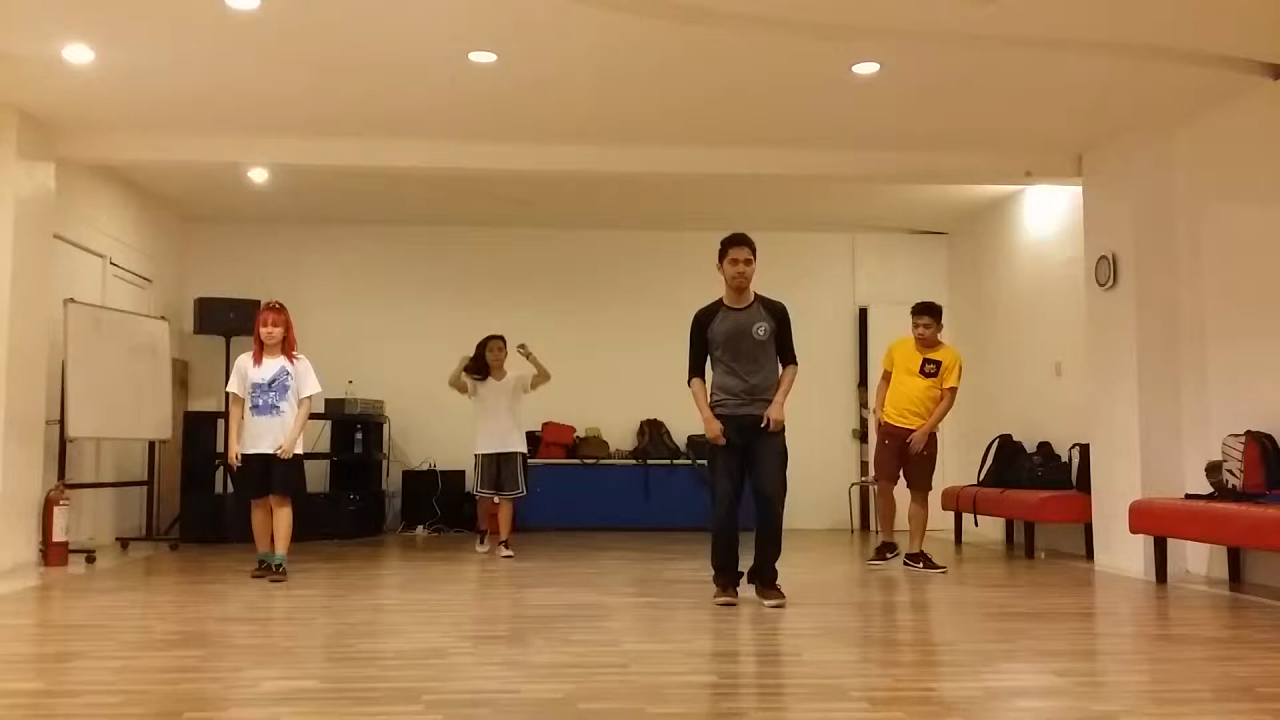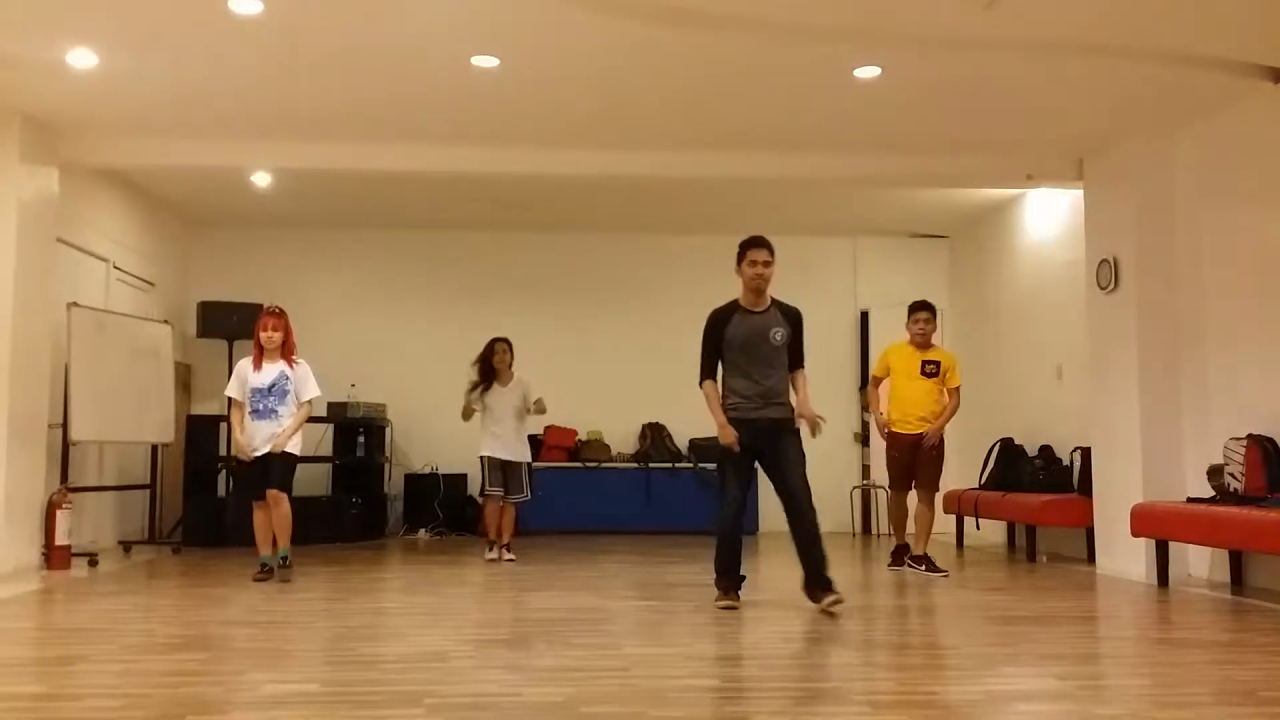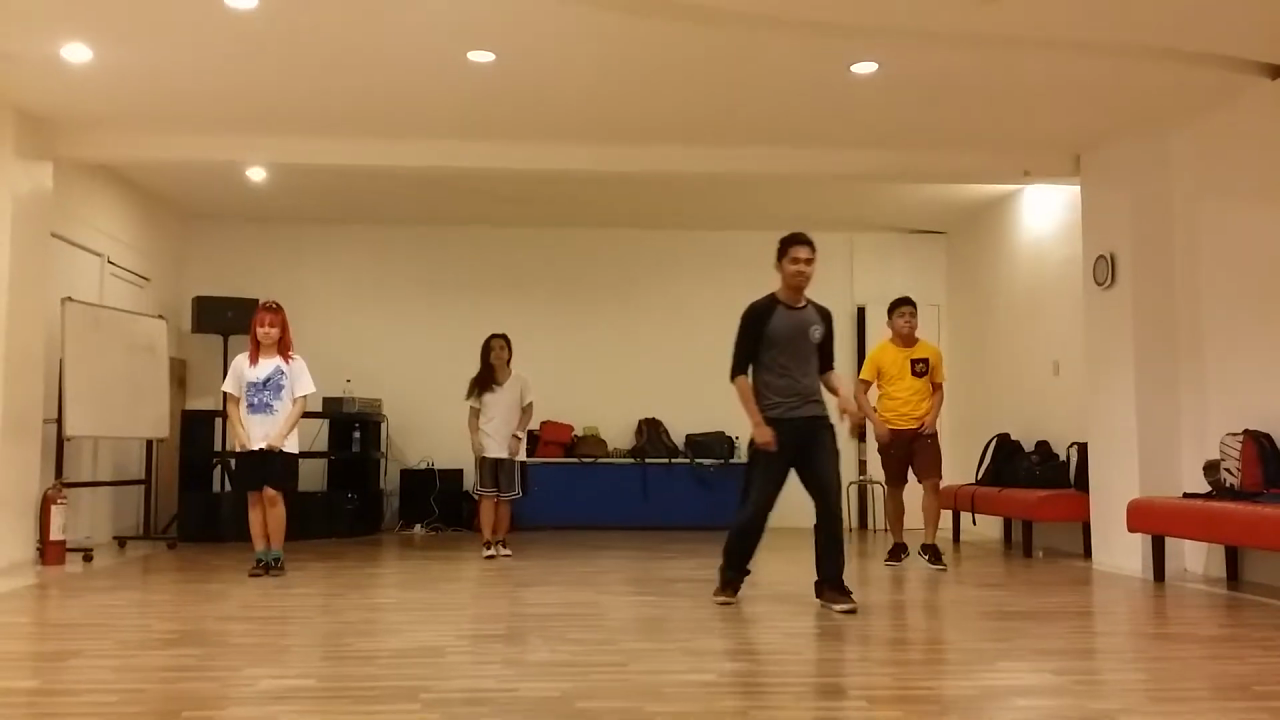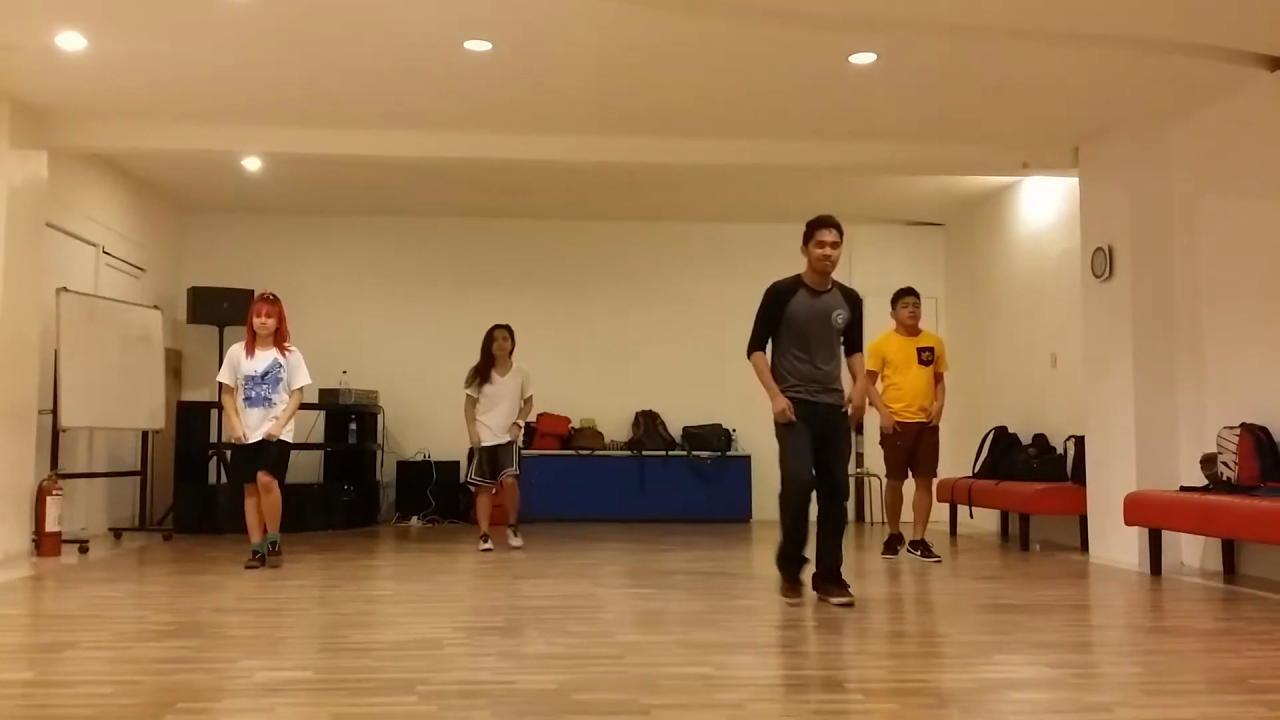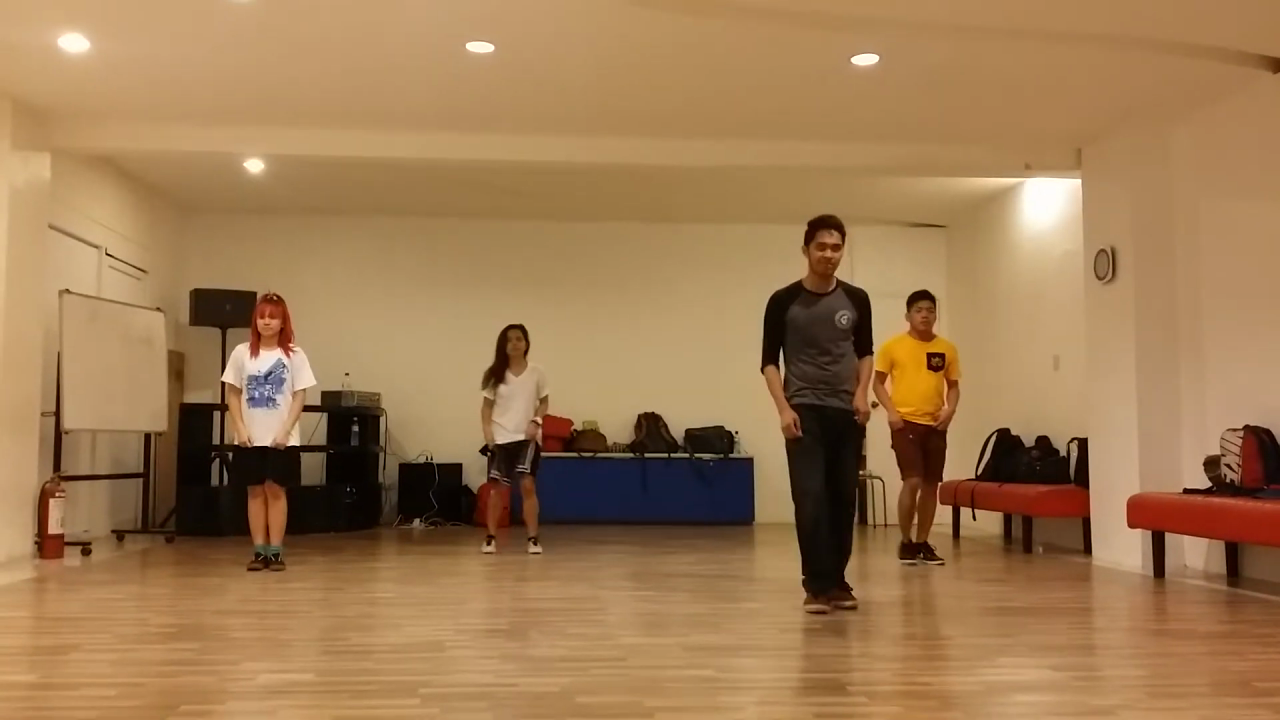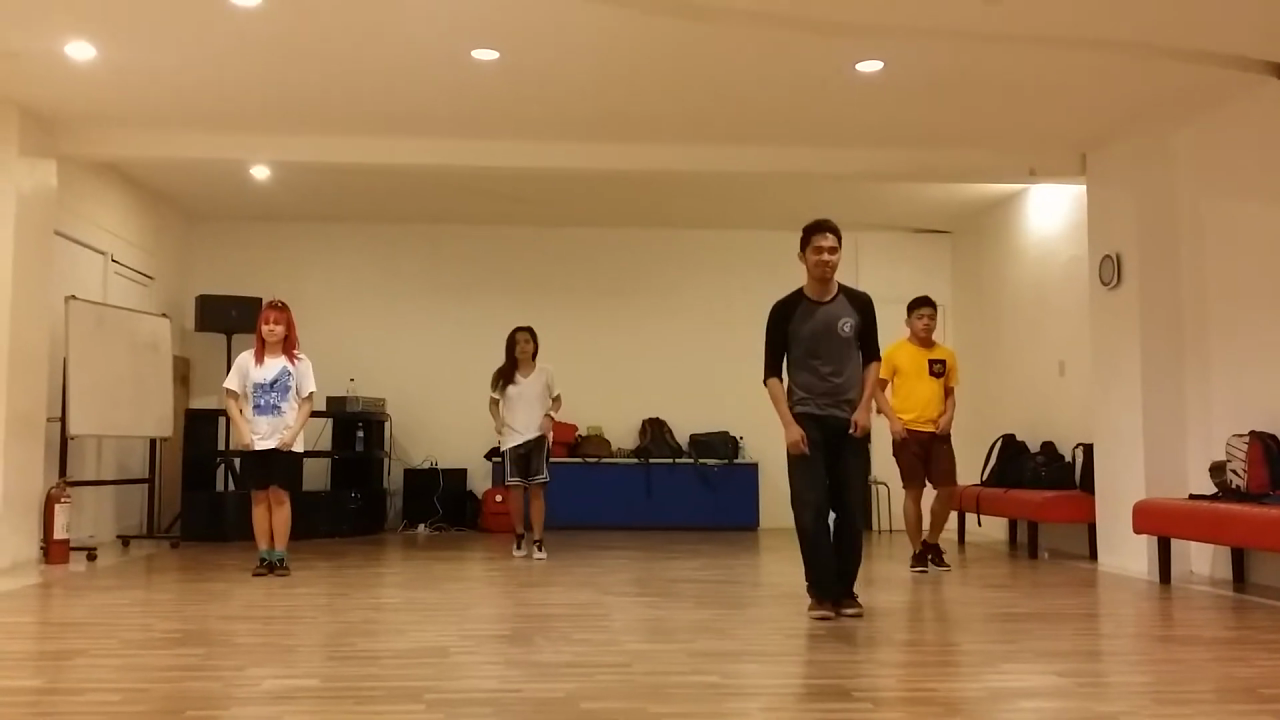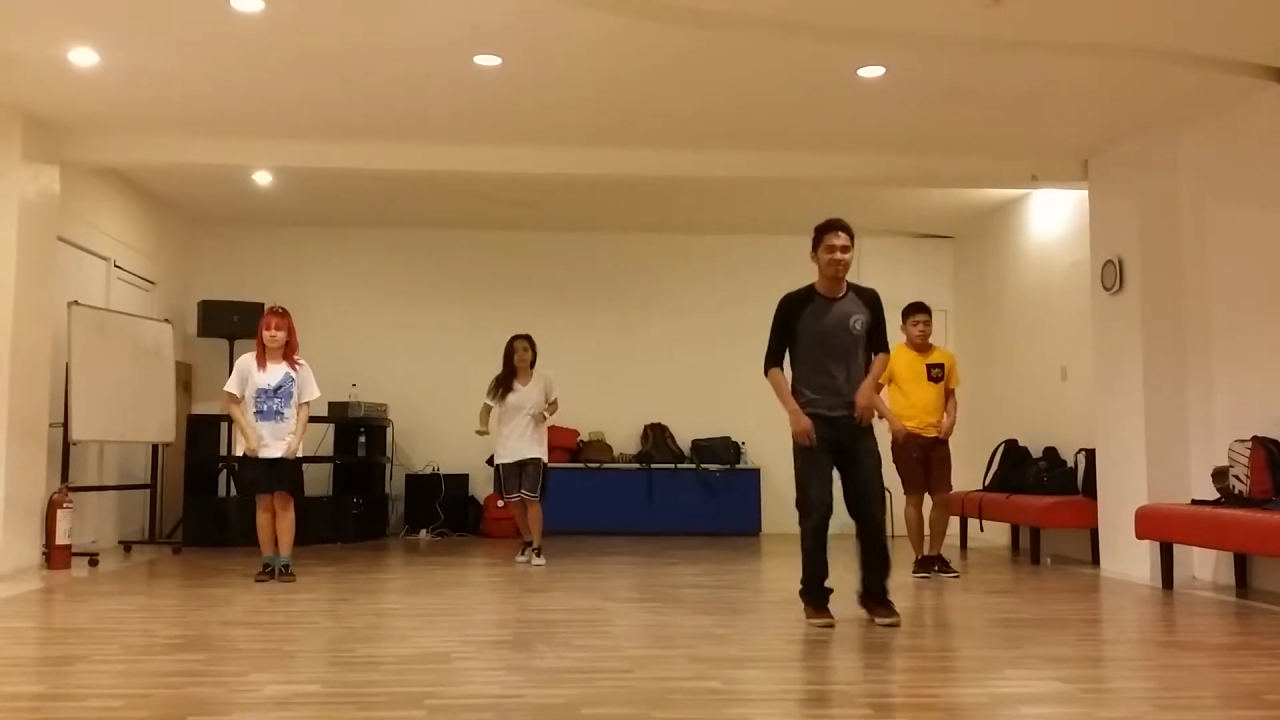
dt=0.3s
person 1, frame 1
left shoulder: (774, 312)
right shoulder: (706, 318)
left elbow: (789, 363)
right elbow: (695, 374)
left wrist: (778, 401)
right wrist: (707, 416)
left hip: (765, 420)
right hip: (725, 421)
left knee: (771, 497)
right knee: (724, 502)
left ankle: (765, 578)
right ankle: (725, 580)
person 1, frame 2
left shoulder: (790, 317)
right shoulder: (721, 319)
right elbow: (707, 377)
left wrist: (802, 401)
right wrist: (721, 422)
left hip: (780, 423)
right hip: (739, 425)
left knee: (800, 499)
right knee: (732, 507)
left ankle: (818, 582)
right ankle: (727, 584)
person 1, frame 3
left shoulder: (822, 316)
right shoulder: (760, 312)
right elbow: (739, 372)
left wrist: (842, 395)
right wrist: (757, 422)
left hip: (816, 421)
right hip: (774, 423)
left knee: (830, 501)
right knee: (756, 503)
left ankle: (830, 584)
right ankle: (730, 577)
person 1, frame 4
left shoulder: (849, 300)
right shoulder: (782, 293)
right elbow: (756, 349)
left wrist: (859, 383)
right wrist: (775, 395)
left hip: (834, 407)
right hip: (794, 405)
left knee: (836, 492)
right knee: (799, 482)
left ankle: (829, 577)
right ankle: (790, 569)
person 1, frame 5
left shoulder: (856, 300)
right shoulder: (783, 301)
right elbow: (769, 361)
left wrist: (862, 392)
right wrist: (783, 407)
left hip: (846, 413)
right hip: (804, 412)
left knee: (844, 499)
right knee: (811, 499)
left ankle: (836, 580)
right ankle: (817, 585)
person 1, frame 6
left shoulder: (859, 304)
right shoulder: (785, 311)
left elbow: (872, 358)
right elbow: (772, 373)
left wrist: (865, 407)
right wrist: (788, 423)
left hip: (850, 422)
right hip: (807, 422)
left knee: (852, 510)
right knee: (810, 509)
left ankle: (844, 589)
right ankle: (821, 592)
person 1, frame 7
left shoulder: (867, 301)
right shoulder: (794, 304)
left elbow: (880, 351)
right elbow: (772, 364)
left wrist: (869, 383)
right wrist: (794, 412)
left hip: (855, 421)
right hip: (813, 421)
left knee: (871, 508)
right knee: (816, 507)
left ankle: (876, 594)
right ankle: (814, 597)
person 2, frame 1
left shoulder: (298, 363)
right shoulder: (244, 362)
left elbow: (305, 404)
right elbow: (236, 404)
left wrist: (292, 439)
right wrist: (232, 442)
left hip: (284, 445)
right hip: (252, 445)
left knee: (281, 500)
right knee: (258, 501)
left ankle: (280, 562)
right ankle: (263, 559)
person 2, frame 2
left shoulder: (297, 367)
right shoulder: (245, 367)
left elbow: (306, 406)
right elbow: (236, 407)
left wrist: (285, 435)
right wrist: (237, 436)
left hip: (284, 445)
right hip: (253, 447)
left knee: (277, 495)
right knee: (259, 502)
left ankle: (284, 556)
right ankle: (265, 562)
person 2, frame 3
left shoulder: (293, 362)
right shoulder: (242, 362)
left elbow: (300, 402)
right elbow: (232, 402)
left wrist: (281, 434)
right wrist: (239, 433)
left hip: (280, 443)
right hip: (249, 443)
left knee: (272, 495)
right knee: (255, 497)
left ankle: (276, 555)
right ankle: (260, 557)
person 2, frame 4
left shoulder: (290, 354)
right shoulder: (237, 352)
left elbow: (297, 394)
right elbow: (227, 393)
left wrist: (279, 424)
right wrist: (235, 425)
left hip: (276, 432)
right hip: (246, 434)
left knee: (266, 480)
right knee: (251, 488)
left ankle: (273, 540)
right ankle: (256, 548)
person 2, frame 5
left shoulder: (294, 355)
right shoulder: (242, 353)
left elbow: (299, 396)
right elbow: (233, 394)
left wrist: (285, 431)
right wrist: (240, 429)
left hip: (281, 437)
right hip: (250, 437)
left knee: (275, 490)
right knee: (255, 491)
left ankle: (276, 551)
right ankle: (259, 551)
person 2, frame 6
left shoulder: (299, 362)
right shoulder: (246, 359)
left elbow: (306, 402)
right elbow: (231, 399)
left wrist: (293, 434)
right wrist: (242, 431)
left hip: (285, 442)
right hip: (254, 442)
left knee: (280, 496)
right knee: (259, 497)
left ankle: (280, 556)
right ankle: (264, 557)
person 2, frame 7
left shoulder: (299, 367)
right shoulder: (246, 363)
left elbow: (303, 407)
right elbow: (232, 404)
left wrist: (296, 439)
right wrist: (249, 437)
left hip: (286, 447)
right hip: (255, 447)
left knee: (285, 501)
right knee: (264, 502)
left ankle: (285, 563)
right ankle: (268, 562)
person 3, frame 1
left shoulder: (949, 357)
right shoulder: (897, 348)
left elbow: (948, 399)
right elbow: (885, 380)
left wrist: (925, 430)
right wrist: (878, 410)
left hip: (922, 433)
right hip: (891, 427)
left knee: (919, 492)
right knee: (883, 484)
left ankle: (915, 553)
right ankle: (886, 543)
person 3, frame 2
left shoulder: (945, 358)
right shoulder: (892, 353)
left elbow: (954, 398)
right elbow: (873, 385)
left wrist: (939, 425)
right wrist: (876, 414)
left hip: (929, 435)
right hip: (898, 433)
left knee: (926, 494)
right knee: (898, 493)
left ankle: (919, 555)
right ankle: (901, 545)
person 3, frame 3
left shoulder: (931, 352)
right shoulder: (879, 354)
left elbow: (937, 389)
right elbow: (860, 392)
left wrist: (934, 415)
right wrist: (876, 422)
left hip: (923, 429)
right hip: (892, 430)
left knee: (931, 483)
right knee: (894, 488)
left ankle: (929, 544)
right ankle: (898, 544)
person 3, frame 4
left shoulder: (934, 342)
right shoulder: (882, 344)
left elbow: (939, 379)
right elbow: (869, 383)
left wrist: (939, 404)
right wrist: (883, 413)
left hip: (927, 422)
right hip: (896, 423)
left knee: (925, 481)
right knee: (895, 480)
left ankle: (918, 540)
right ankle: (894, 535)
person 3, frame 5
left shoulder: (947, 349)
right shoulder: (893, 346)
left elbow: (953, 386)
right elbow: (878, 382)
left wrist: (949, 409)
right wrist: (891, 410)
left hip: (934, 426)
right hip: (905, 424)
left knee: (930, 486)
right knee: (912, 481)
left ankle: (922, 542)
right ankle: (906, 541)
person 3, frame 6
left shoulder: (946, 355)
right shoulder: (895, 352)
left elbow: (949, 393)
right elbow: (878, 390)
left wrist: (948, 415)
right wrist: (893, 420)
left hip: (938, 432)
right hip: (908, 432)
left knee: (947, 489)
right knee: (914, 491)
left ankle: (931, 542)
right ankle: (917, 552)
person 3, frame 7
left shoulder: (945, 358)
right shoulder: (892, 357)
right elbow: (872, 392)
left wrist: (951, 418)
right wrist: (892, 419)
left hip: (937, 437)
right hip: (907, 437)
left knee: (942, 497)
right knee: (914, 497)
left ankle: (935, 555)
right ankle: (920, 558)
person 4, frame 1
left shoulder: (517, 380)
right shoulder: (477, 382)
left elbow: (545, 376)
right elbow: (453, 383)
left wrist: (529, 356)
right wrist: (464, 364)
left hip: (512, 445)
right hip: (486, 446)
left knee: (507, 496)
right knee: (485, 495)
left ankle: (504, 542)
right ankle: (483, 531)
person 4, frame 2
left shoulder: (522, 384)
right shoulder: (483, 387)
left elbow: (542, 407)
right elbow: (466, 416)
left wrist: (530, 408)
right wrist: (468, 402)
left hip: (517, 450)
right hip: (491, 449)
left knee: (511, 500)
right knee: (493, 496)
left ankle: (505, 545)
right ankle: (491, 542)
person 4, frame 3
left shoulder: (520, 381)
right shoulder: (480, 383)
left elbow: (527, 412)
right elbow: (473, 415)
left wrist: (517, 435)
right wrist: (474, 438)
left hip: (510, 448)
right hip: (486, 447)
left knee: (506, 497)
right knee: (487, 495)
left ankle: (501, 540)
right ankle: (487, 542)
person 4, frame 4
left shoulder: (521, 374)
right shoulder: (479, 373)
left elbow: (528, 403)
right elbow: (469, 404)
left wrist: (518, 424)
right wrist: (472, 430)
left hip: (509, 437)
right hip: (483, 437)
left knee: (509, 482)
right knee: (483, 487)
left ankle: (513, 527)
right ankle: (484, 535)
person 4, frame 5
left shoulder: (536, 373)
right shoulder: (495, 374)
left elbow: (544, 403)
right elbow: (487, 405)
left wrist: (536, 421)
right wrist: (487, 429)
left hip: (527, 437)
right hip: (501, 437)
left knee: (527, 485)
right knee: (498, 487)
left ankle: (532, 537)
right ankle: (490, 537)
person 4, frame 6
left shoulder: (545, 373)
right shoulder: (503, 375)
left elbow: (557, 400)
right elbow: (493, 403)
left wrist: (550, 416)
right wrist: (498, 420)
left hip: (538, 437)
right hip: (512, 440)
left knee: (536, 490)
right knee: (515, 491)
left ankle: (538, 541)
right ankle: (519, 536)
person 4, frame 7
left shoulder: (544, 379)
right shoulder: (501, 383)
left elbow: (554, 404)
right elbow: (486, 408)
left wrist: (545, 413)
right wrist: (483, 426)
left hip: (533, 450)
right hip: (506, 451)
left knee: (531, 500)
right knee: (516, 501)
left ankle: (536, 548)
right ankle: (527, 542)
